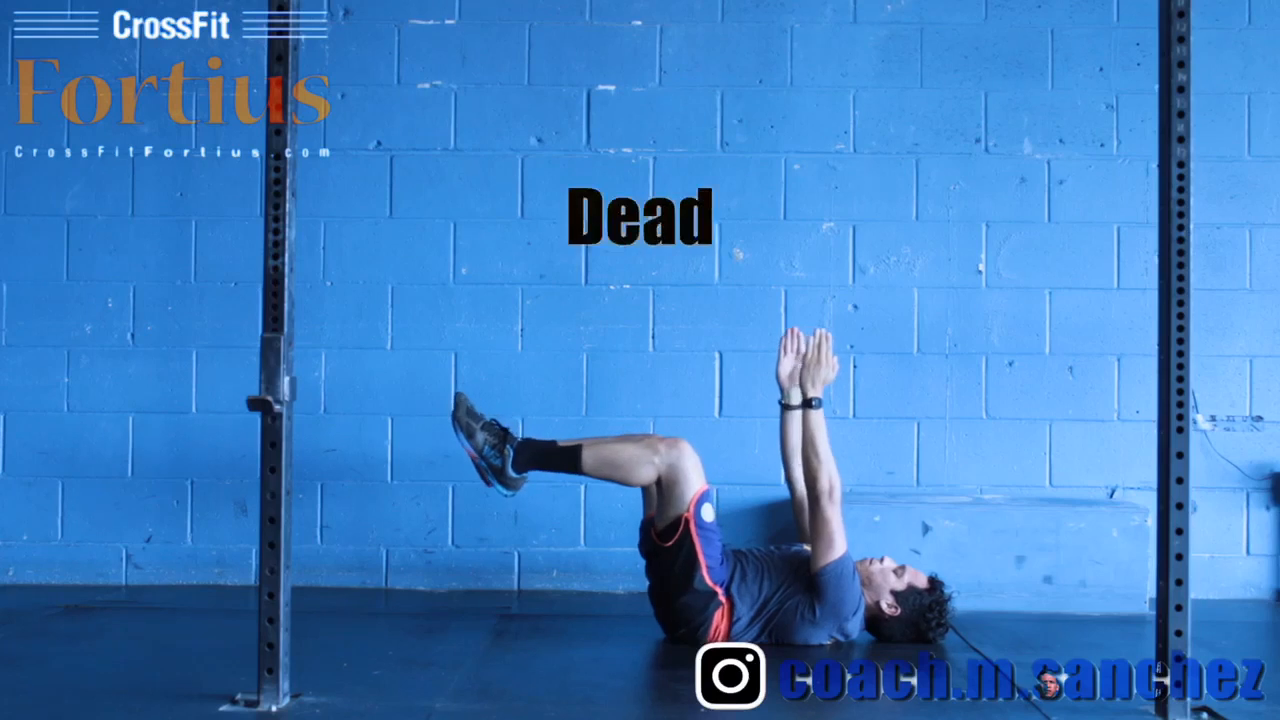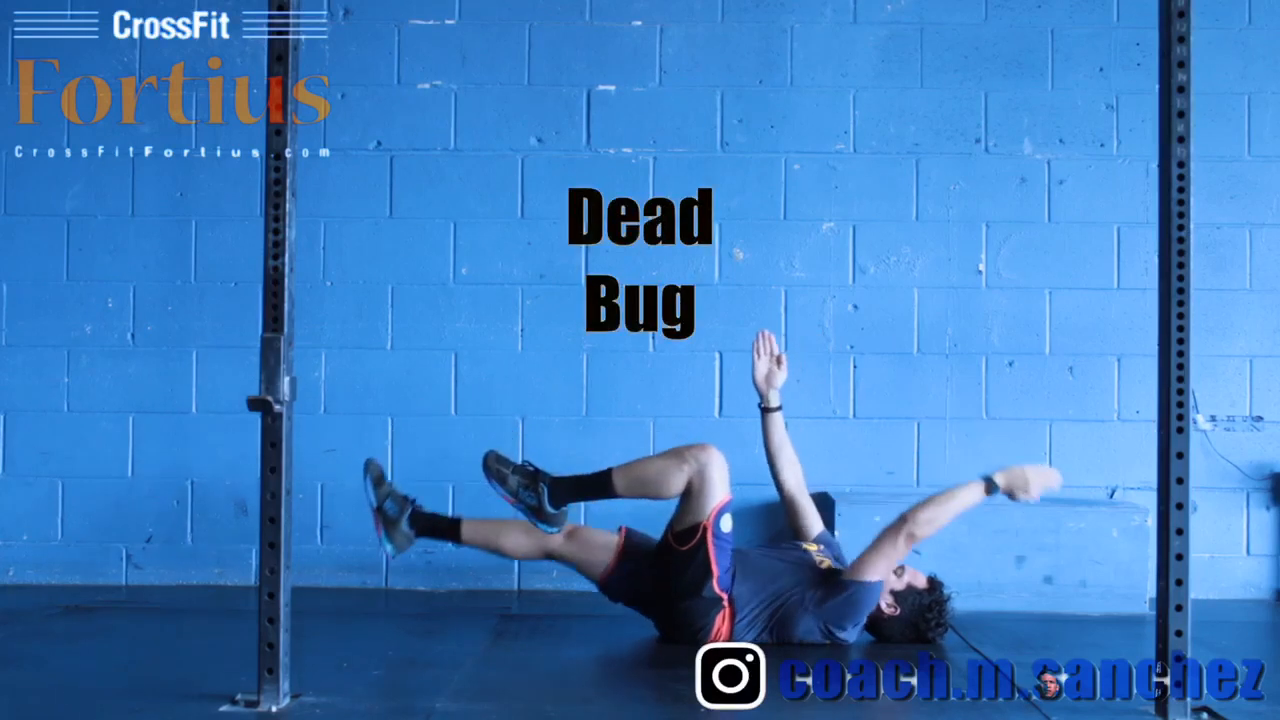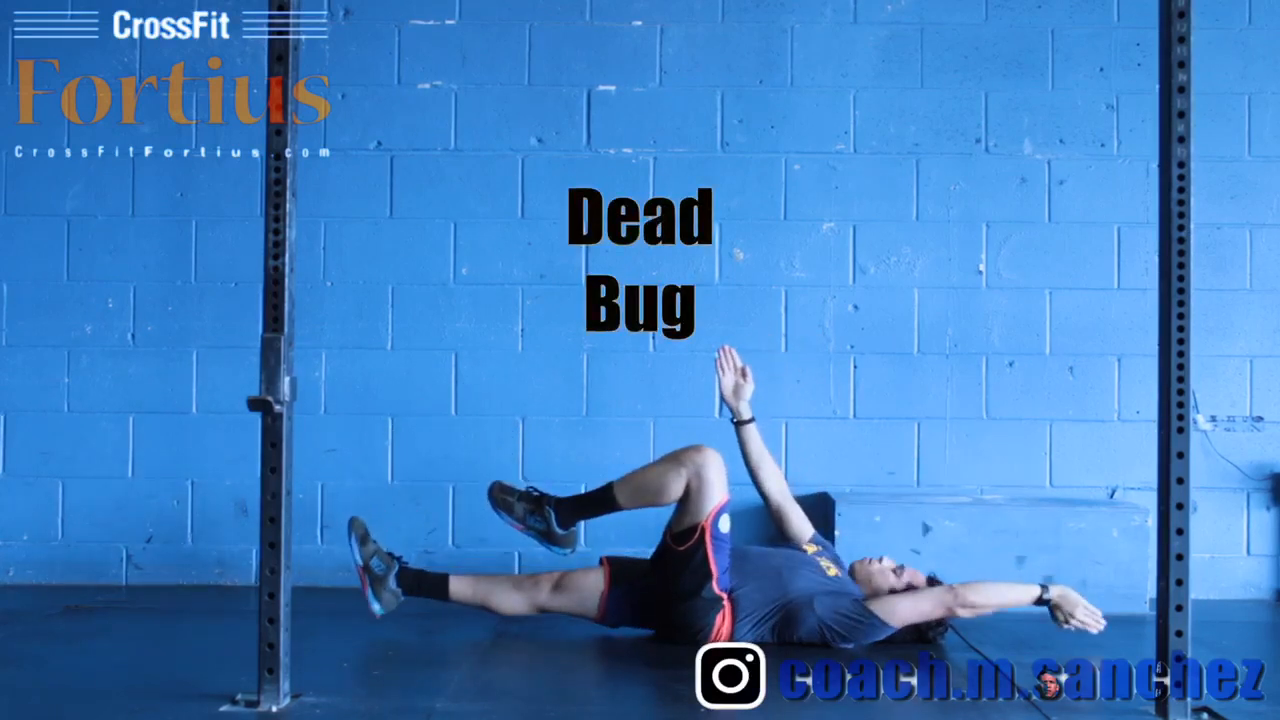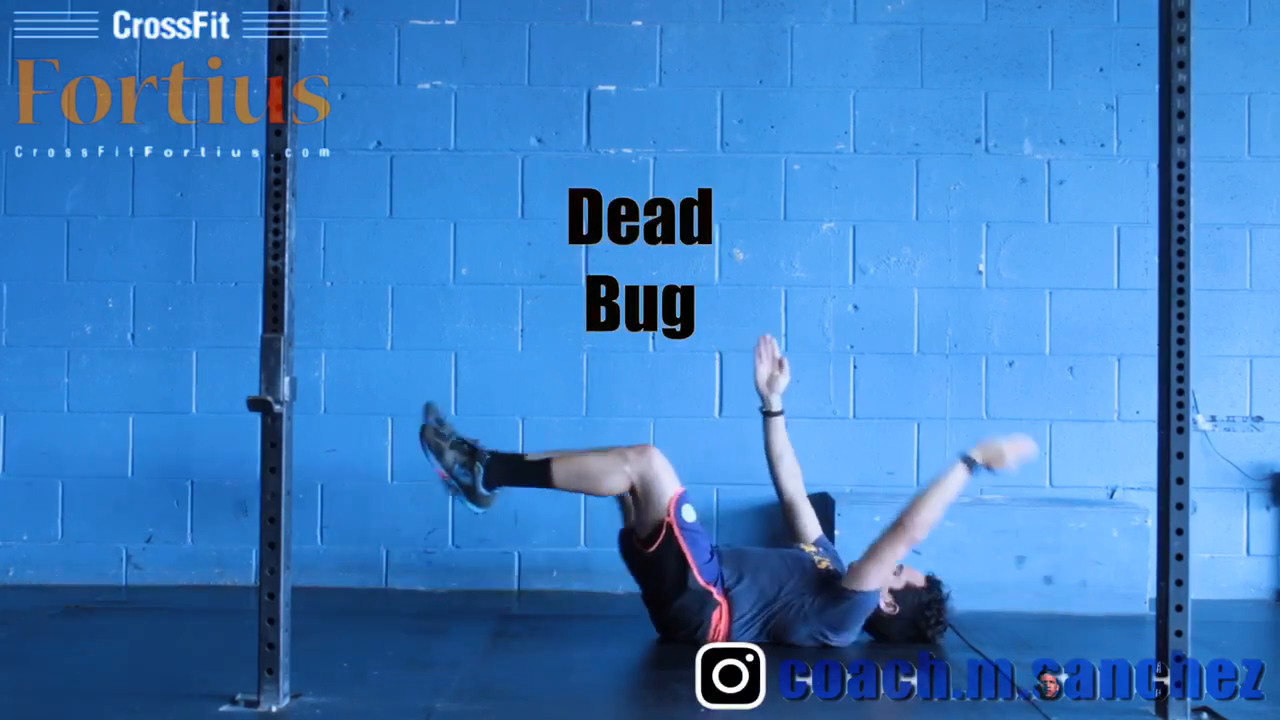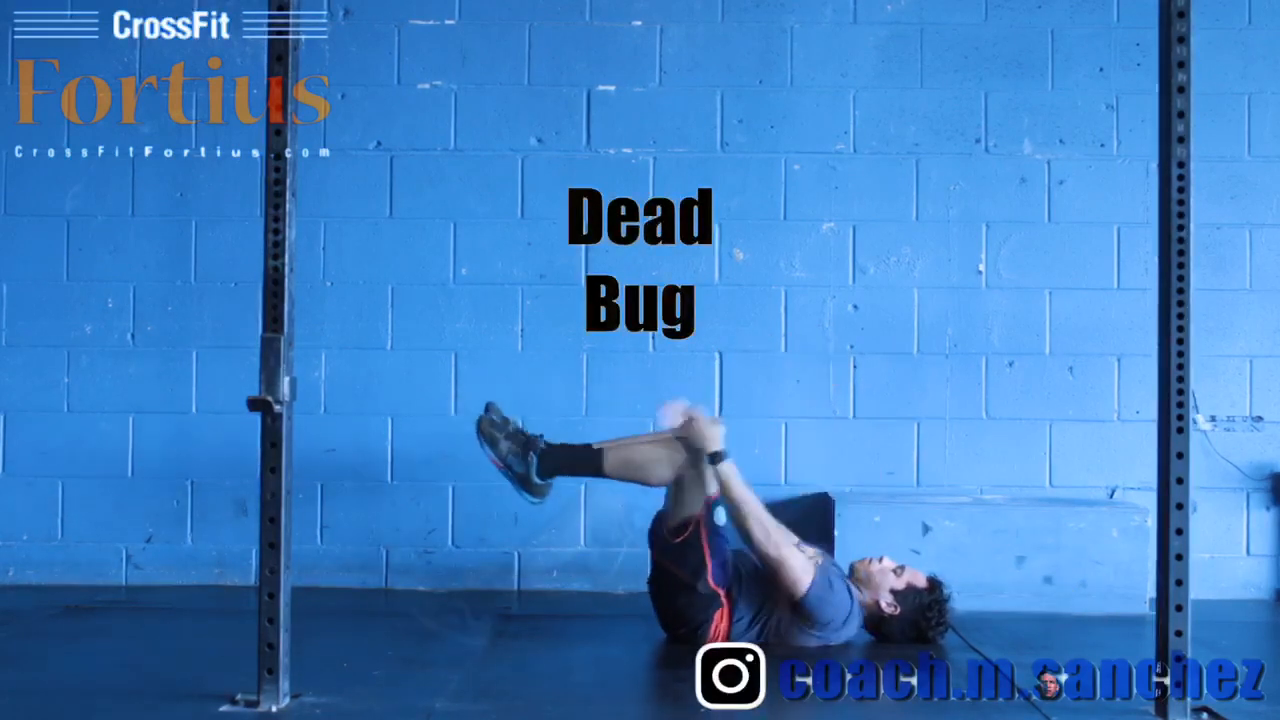
dt=1s
person 1, frame 1
left shoulder: (843, 602)
right shoulder: (839, 579)
left elbow: (826, 495)
right elbow: (801, 484)
left wrist: (813, 395)
right wrist: (791, 393)
left hip: (703, 604)
right hip: (697, 588)
left knee: (674, 453)
right knee: (657, 452)
left ankle: (516, 458)
right ankle: (515, 453)
person 1, frame 2
left shoulder: (847, 608)
right shoulder: (830, 559)
left elbow: (908, 529)
right elbow: (792, 483)
left wrist: (993, 484)
right wrist: (770, 398)
left hip: (702, 605)
right hip: (677, 586)
left knee: (705, 459)
right knee: (560, 538)
left ankle: (555, 492)
right ankle: (416, 522)
person 1, frame 3
left shoulder: (860, 615)
right shoulder: (826, 560)
left elbow: (955, 599)
right elbow: (774, 490)
left wrist: (1046, 592)
right wrist: (743, 410)
left hip: (703, 607)
right hip: (673, 591)
left knee: (701, 461)
right knee: (539, 590)
left ankle: (560, 514)
right ankle: (399, 582)
person 1, frame 4
left shoulder: (851, 611)
right shoulder: (830, 563)
left elbow: (902, 535)
right elbow: (790, 486)
left wrist: (971, 462)
right wrist: (771, 402)
left hip: (701, 603)
right hip: (695, 587)
left knee: (644, 461)
right knee: (633, 461)
left ankle: (486, 476)
right ankle: (485, 468)
person 1, frame 5
left shoulder: (833, 607)
right shoulder: (834, 581)
left elbow: (773, 544)
right elbow: (783, 542)
left wrist: (715, 456)
left hip: (701, 606)
right hip: (700, 597)
left knee: (692, 451)
right knee: (692, 445)
left ankle: (543, 464)
right ankle: (542, 458)
